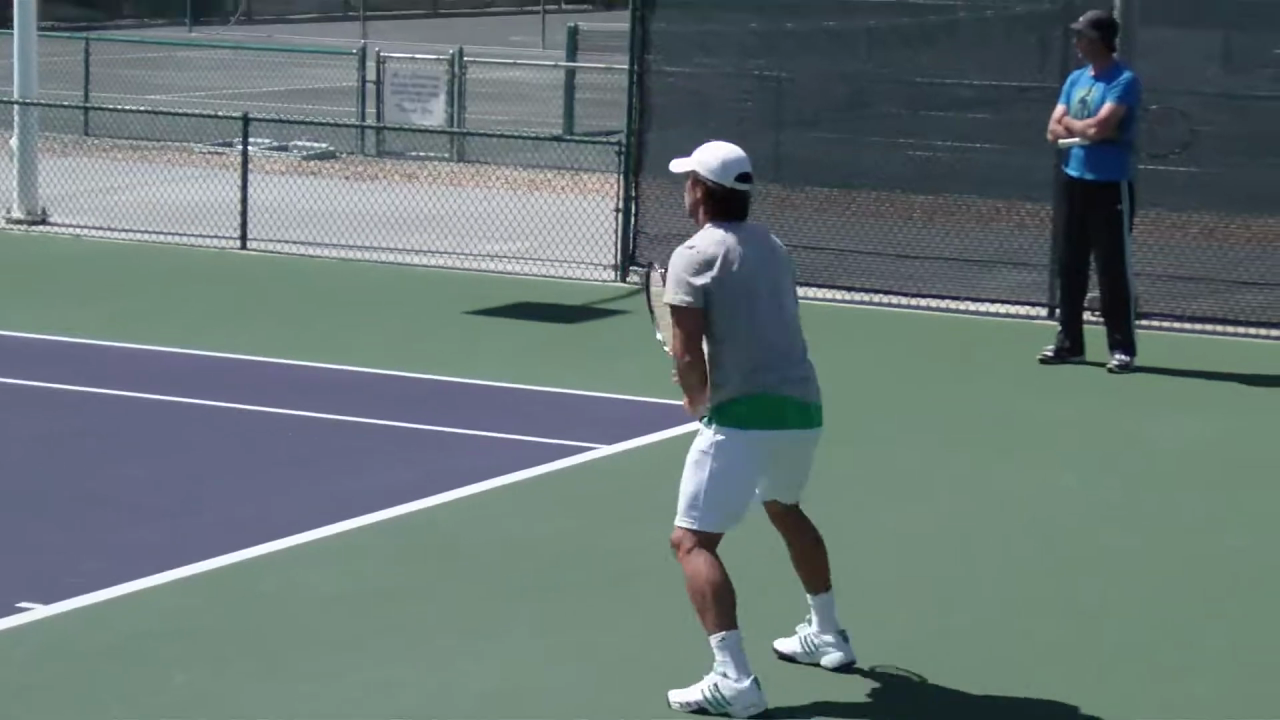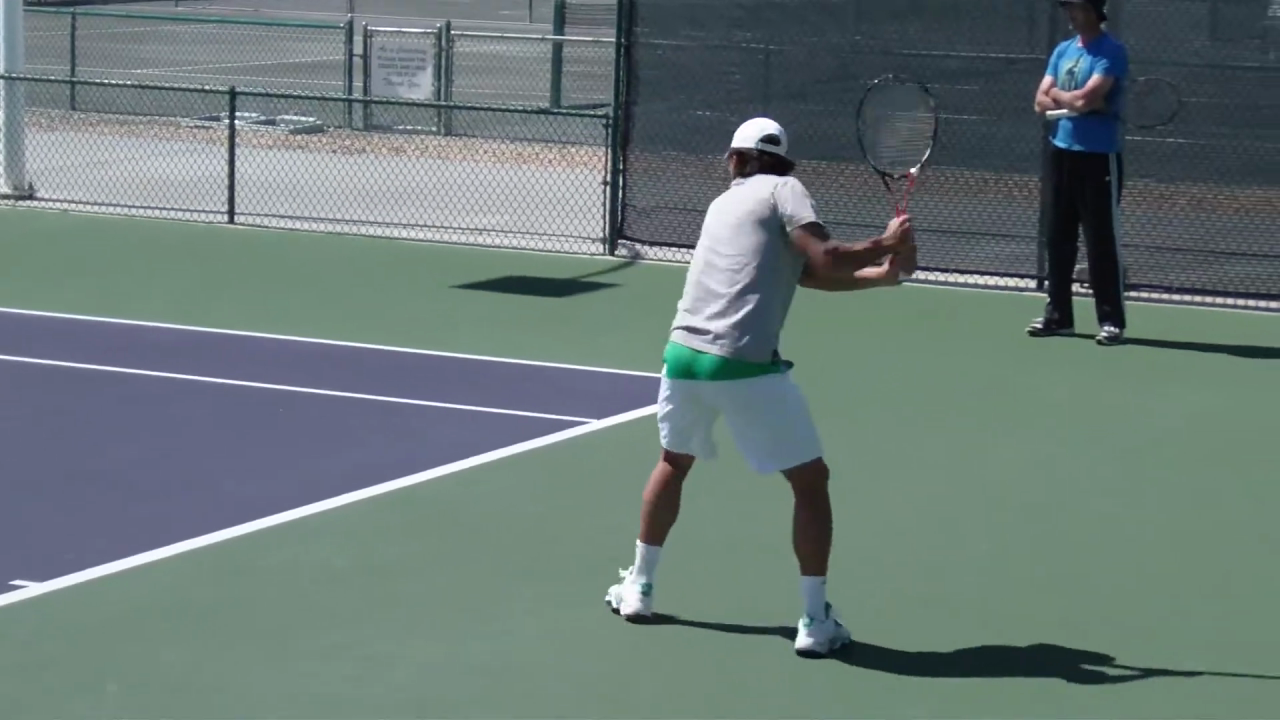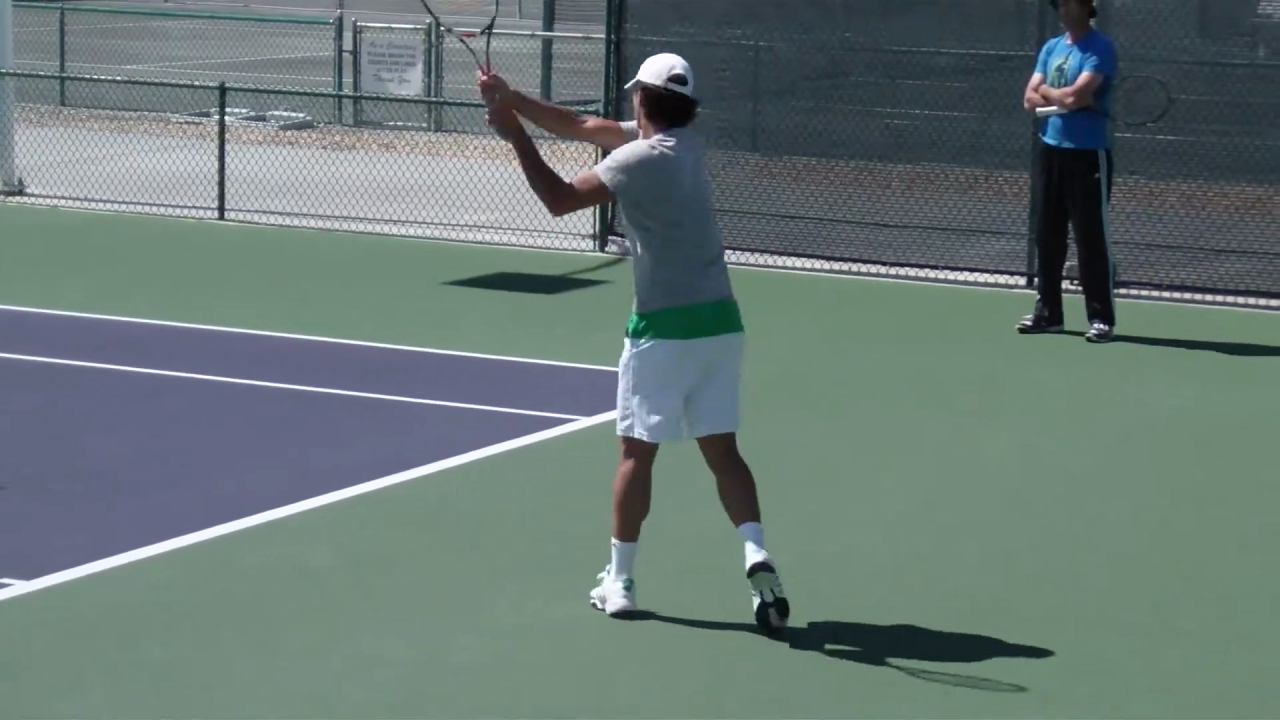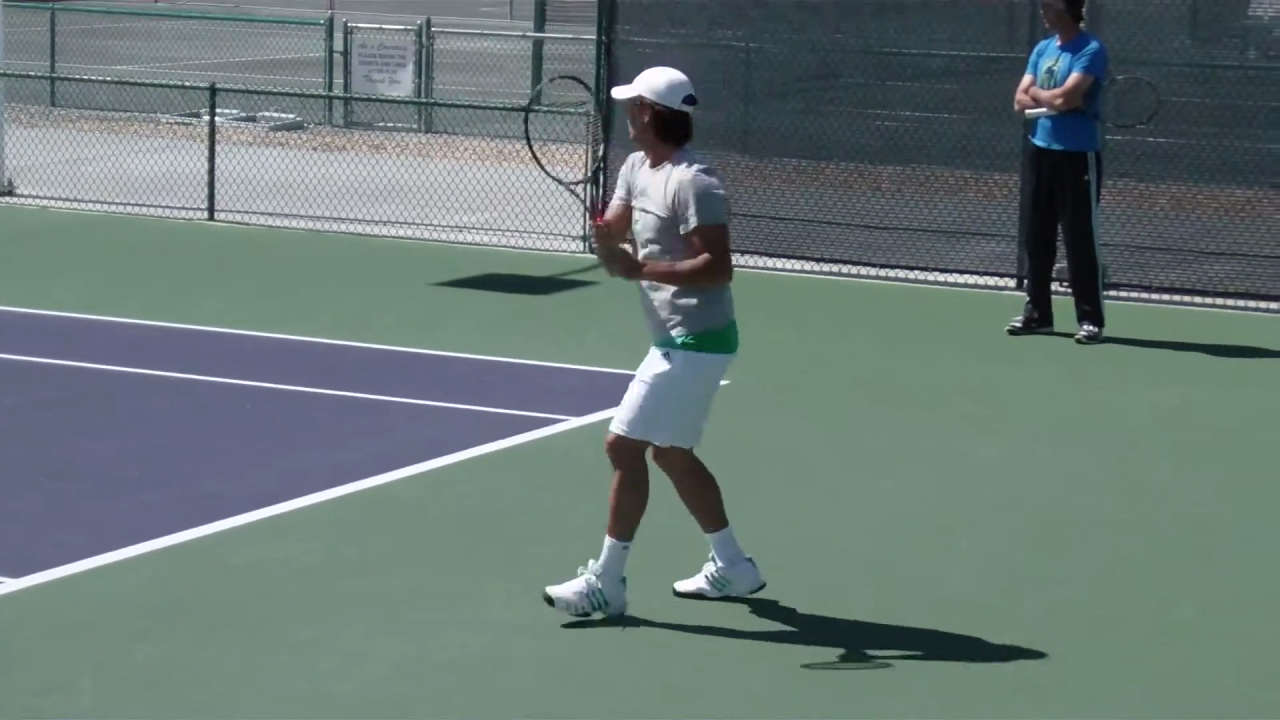
dt=0.5s
person 1, frame 1
left shoulder: (692, 257)
right shoulder: (772, 246)
left elbow: (690, 355)
left wrist: (696, 400)
left hip: (745, 414)
right hip: (804, 406)
left knee: (691, 541)
right knee: (786, 509)
right ankle: (827, 634)
person 1, frame 2
left shoulder: (724, 202)
right shoulder: (784, 192)
left elbow: (803, 274)
right elbow: (823, 260)
left wrist: (881, 271)
right wrist: (885, 244)
left hip: (684, 359)
right hip: (746, 367)
left knee: (671, 462)
right knee: (812, 483)
left ankle: (637, 587)
right ankle: (815, 619)
person 1, frame 3
left shoulder: (639, 159)
right shoulder: (686, 140)
left elbow: (560, 199)
right elbow: (585, 126)
left wrist: (511, 131)
right wrist: (514, 98)
left hip: (663, 327)
right hip: (721, 320)
left knee: (637, 452)
right knee: (722, 451)
left ankle: (620, 583)
right ankle: (757, 553)
person 1, frame 4
left shoulder: (696, 182)
right shoulder: (635, 167)
left elbow: (717, 267)
right elbow: (612, 235)
left wrist: (643, 271)
right wrist: (605, 236)
left hip: (696, 342)
right hip: (684, 338)
left knee: (625, 447)
right knee: (674, 455)
left ankle: (603, 579)
right ankle: (731, 566)
person 2, frame 1
left shoulder: (1124, 81)
right shoulder: (1074, 79)
left elbow: (1097, 127)
right elbow: (1053, 131)
left wrist: (1070, 121)
right wrist: (1086, 130)
left hip: (1109, 187)
right hip: (1073, 182)
left knee: (1113, 270)
right knee: (1070, 266)
left ankle: (1122, 348)
right ankle: (1069, 342)
person 2, frame 2
left shoulder: (1111, 52)
right shoulder: (1062, 50)
left elbow: (1084, 99)
right elbow: (1041, 102)
left wrist: (1057, 94)
right wrist: (1073, 101)
left hip: (1098, 158)
right hip: (1061, 153)
left knee: (1102, 242)
right knee: (1058, 238)
left ankle: (1111, 320)
right ankle: (1058, 314)
person 2, frame 3
left shoulder: (1101, 48)
right shoulder: (1051, 48)
left elbow: (1074, 95)
right elbow: (1030, 99)
left wrist: (1046, 90)
right wrist: (1064, 99)
left hip: (1087, 154)
right hip: (1050, 150)
left knee: (1092, 239)
right knee: (1047, 235)
left ankle: (1101, 317)
right ankle: (1048, 311)
person 2, frame 4
left shoulder: (1091, 50)
right shoulder: (1042, 49)
left elbow: (1062, 98)
right elbow: (1020, 100)
left wrist: (1036, 91)
right wrist: (1051, 100)
left hip: (1077, 156)
right hip: (1041, 151)
left knee: (1080, 240)
right knee: (1036, 237)
left ankle: (1091, 319)
right ankle: (1037, 312)
